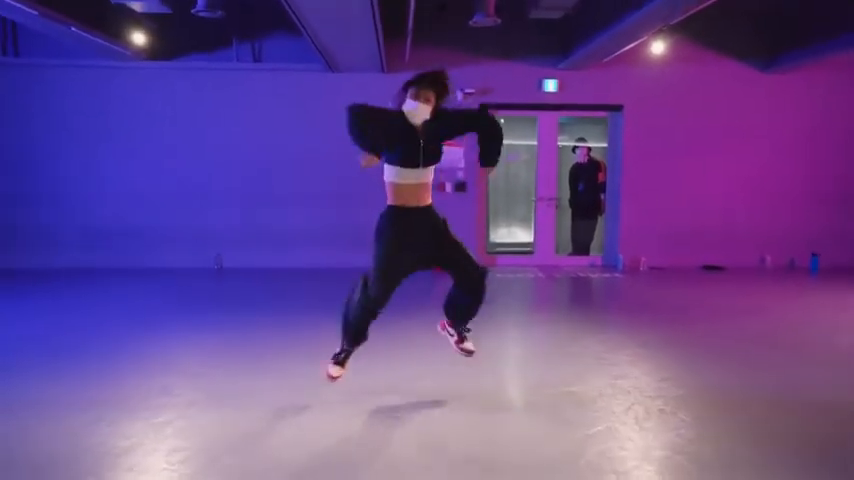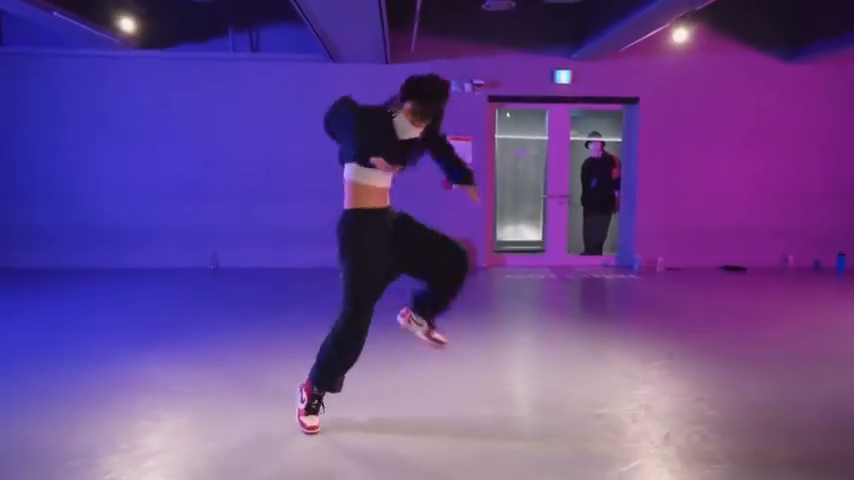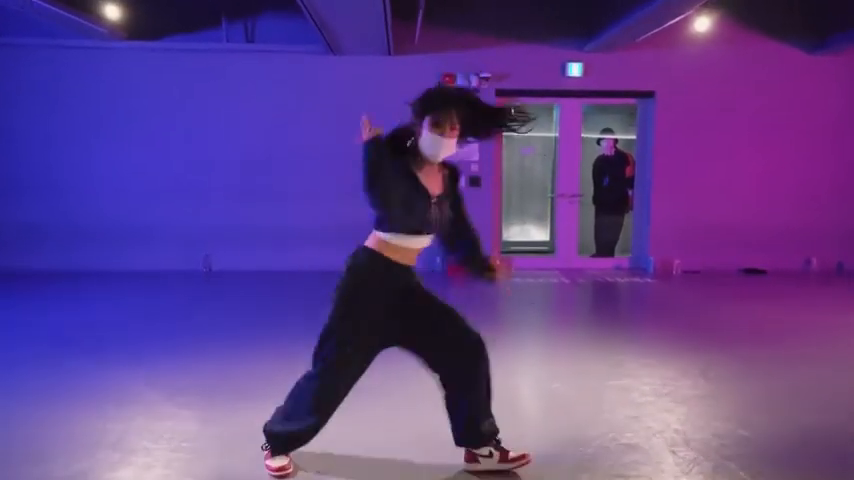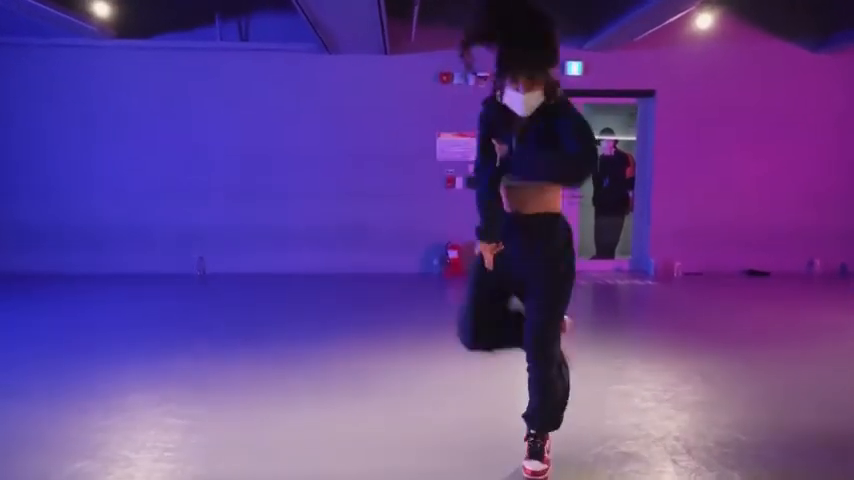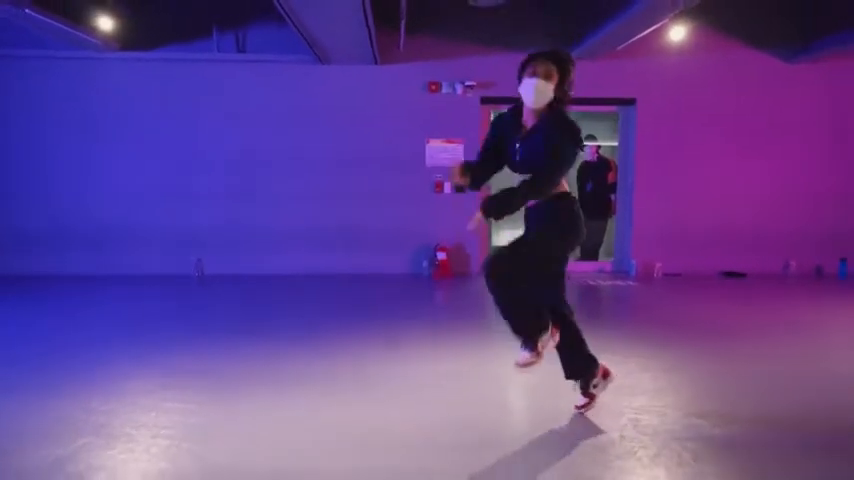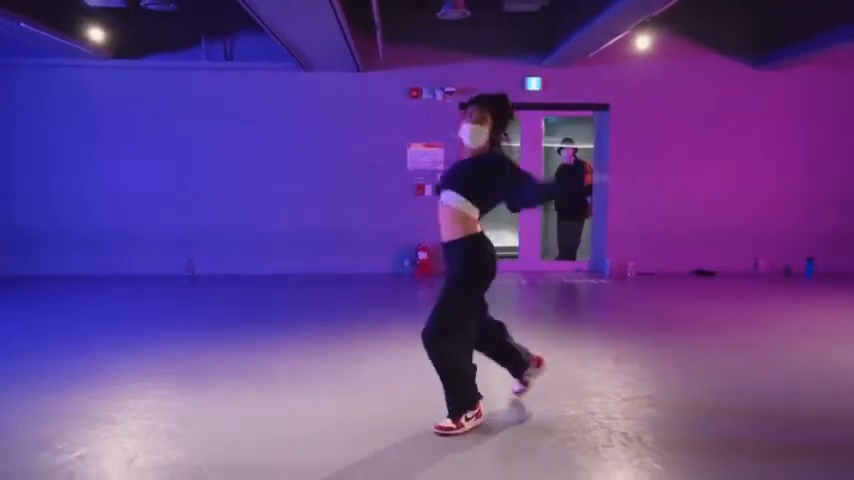
dt=0.4s
person 1, frame 1
left shoulder: (438, 127)
right shoulder: (390, 124)
left elbow: (485, 121)
right elbow: (356, 114)
left wrist: (488, 156)
right wrist: (369, 147)
left hip: (428, 219)
right hip: (397, 221)
left knee: (472, 275)
right knee: (377, 288)
left ankle: (454, 323)
right ankle: (348, 344)
person 1, frame 2
left shoulder: (417, 136)
right shoulder: (369, 120)
left elbow: (444, 152)
right elbow: (336, 118)
left wrist: (464, 178)
right wrist: (371, 156)
left hip: (389, 222)
right hip: (359, 225)
left knee: (454, 261)
right knee: (356, 314)
left ankle: (420, 316)
right ankle: (313, 391)
person 1, frame 3
left shoulder: (450, 180)
right shoulder: (396, 161)
left elbow: (461, 238)
right elbow: (393, 215)
left wrist: (484, 265)
left hip: (402, 283)
right hip: (371, 277)
left knee: (467, 352)
right knee: (335, 367)
left ankle: (481, 446)
right ankle: (279, 440)
person 1, frame 4
left shoulder: (561, 117)
right shoulder: (493, 115)
left elbow: (579, 166)
right elbow: (484, 175)
left wrist: (517, 159)
right wrist: (486, 232)
left hip: (547, 240)
right hip: (503, 233)
left knee: (543, 348)
right knee: (475, 332)
left ankle: (539, 436)
right ankle: (544, 328)
person 1, frame 5
left shoulder: (560, 128)
right shoulder: (508, 121)
left elbow: (539, 182)
right elbow: (485, 166)
left wrist: (495, 206)
right wrist: (465, 172)
left hip: (558, 216)
right hip: (539, 217)
left knee: (499, 267)
right knee: (548, 303)
left ankle: (537, 334)
right ankle: (591, 373)
person 1, frame 6
left shoulder: (495, 163)
right shoulder: (470, 162)
left elbow: (528, 193)
left hip: (469, 258)
right hip: (460, 253)
left knee: (438, 333)
right knee: (475, 324)
left ankle: (465, 408)
right ankle: (526, 363)
person 2, frame 1
left shoulder: (597, 165)
right shoulder: (575, 168)
left elbow: (602, 187)
left wrist: (602, 205)
right wrist: (572, 202)
left hip: (591, 207)
right hip: (577, 207)
left knee: (586, 235)
right knee: (576, 236)
left ankle: (582, 254)
right ankle: (578, 254)
person 2, frame 2
left shoulder: (611, 161)
right shoulder: (587, 163)
left elbow: (616, 184)
right elbow: (584, 183)
left wrist: (616, 201)
right wrist: (584, 200)
left hip: (604, 204)
right hip: (590, 204)
left knee: (599, 233)
right knee: (589, 234)
left ankle: (594, 254)
right ankle: (590, 254)
person 2, frame 3
left shoulder: (624, 158)
right shoulder: (599, 161)
left elbow: (630, 182)
left wrist: (629, 201)
right wrist: (596, 199)
left hip: (617, 204)
right hip: (602, 203)
left knee: (611, 234)
right knee: (600, 235)
left ankle: (605, 256)
right ankle: (602, 256)
person 2, frame 4
left shoulder: (625, 159)
right shoulder: (600, 161)
left elbow: (630, 184)
left wrist: (629, 203)
right wrist: (596, 200)
left hip: (617, 205)
right hip: (602, 205)
left knee: (611, 236)
right knee: (600, 237)
left ankle: (606, 257)
right ankle: (601, 258)
person 2, frame 5
left shoulder: (607, 164)
right shoulder: (583, 166)
left elbow: (612, 188)
left wrist: (612, 206)
right wrist: (581, 203)
left hip: (601, 209)
right hip: (586, 208)
left knee: (595, 239)
right knee: (585, 239)
left ankle: (590, 259)
right ankle: (586, 259)
person 2, frame 6
left shoulder: (584, 167)
right shoulder: (561, 169)
left elbow: (589, 190)
left wrist: (588, 208)
right wrist: (558, 206)
left hip: (577, 210)
right hip: (563, 210)
left knee: (572, 240)
right knee: (563, 240)
left ankle: (568, 259)
right ankle: (564, 259)
